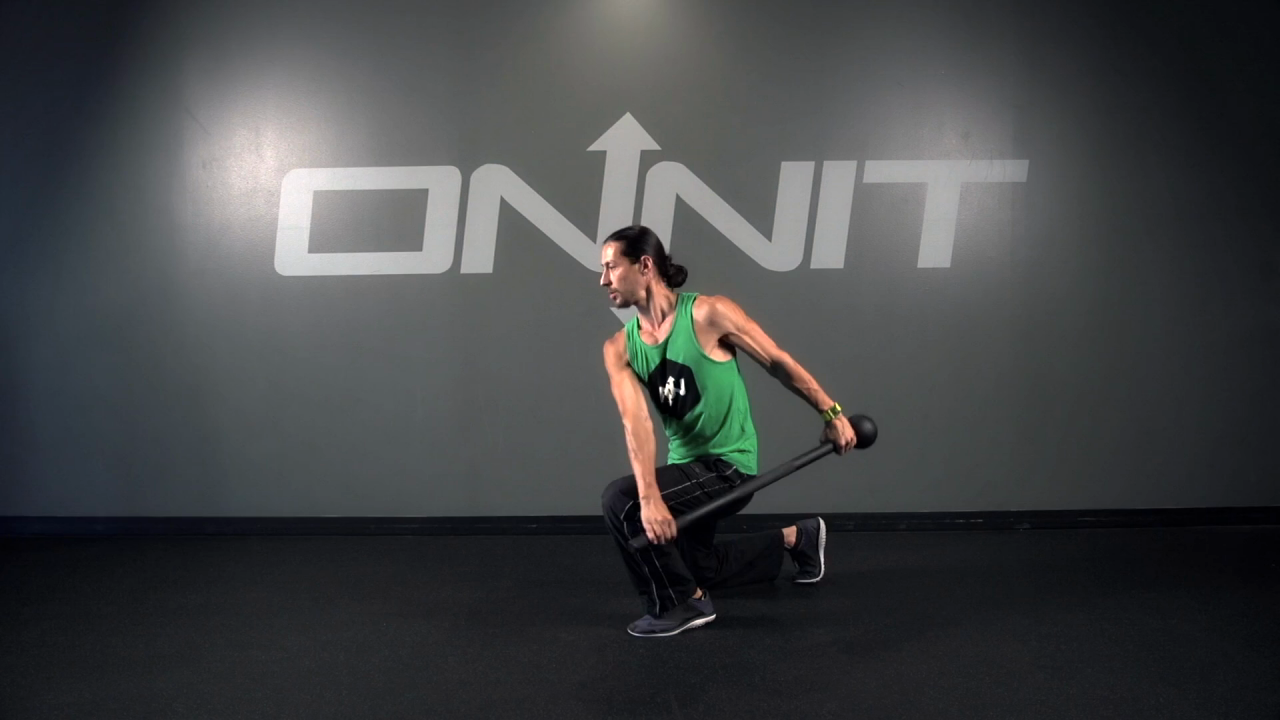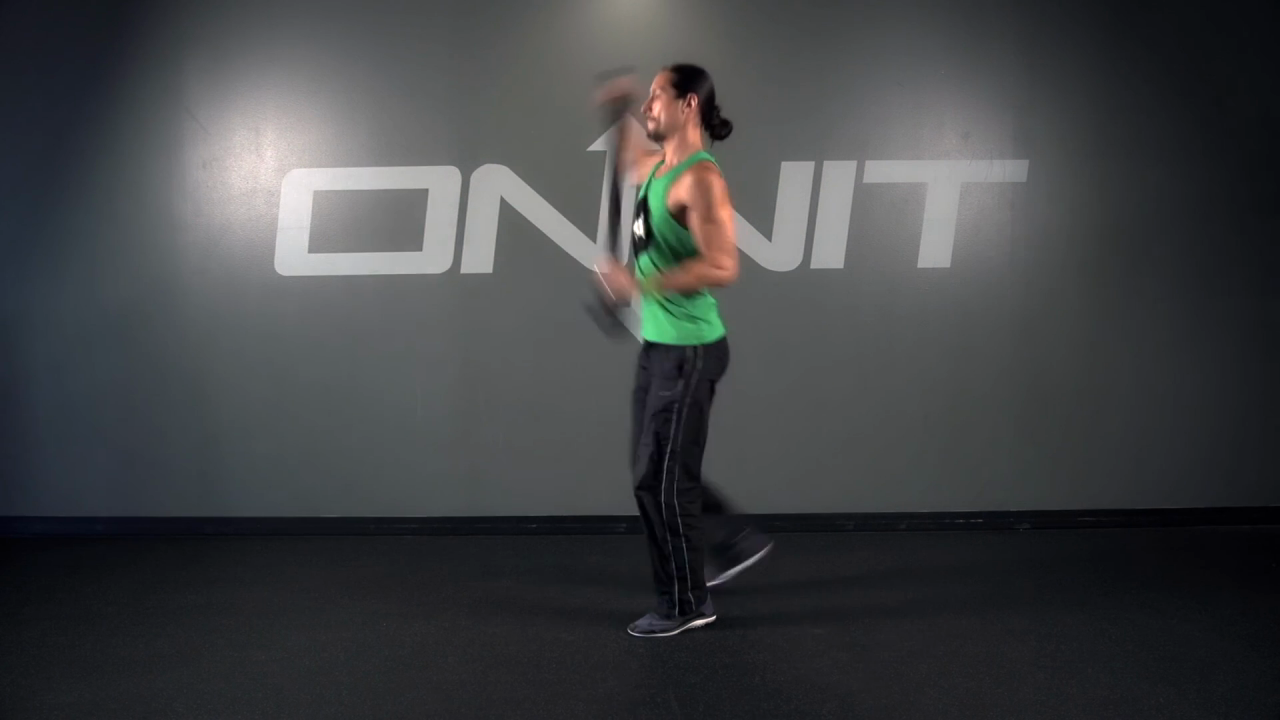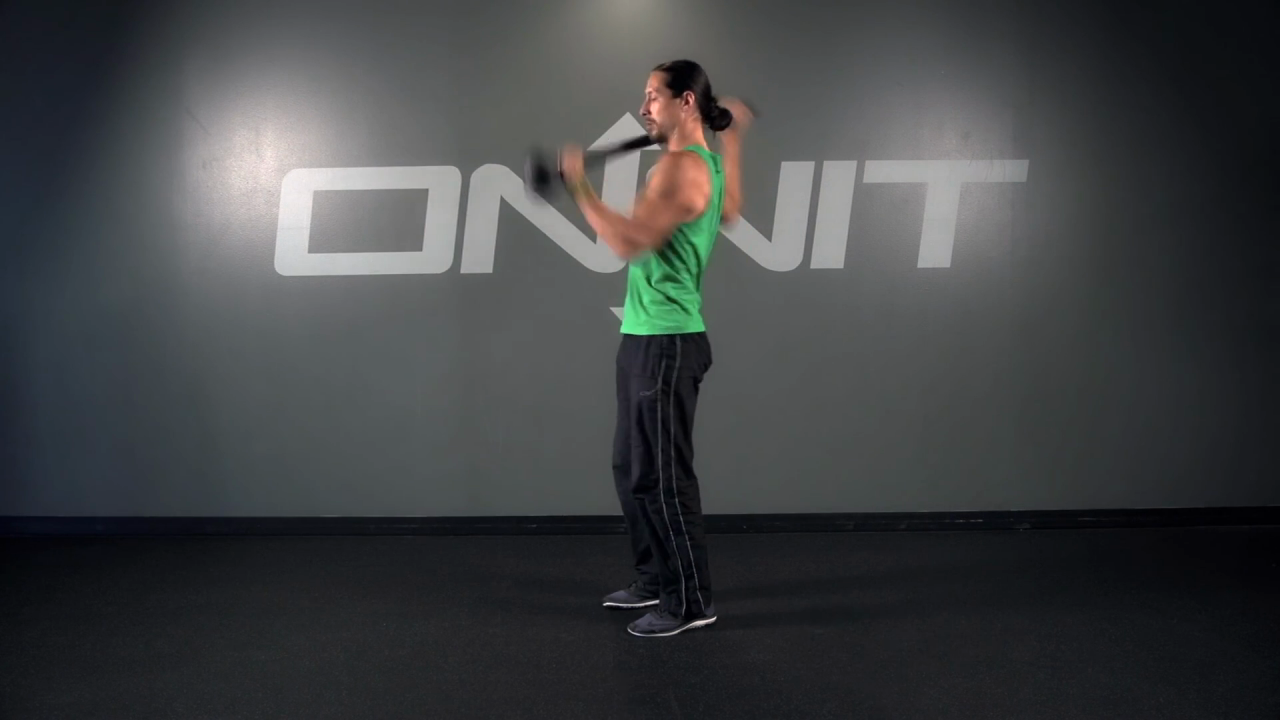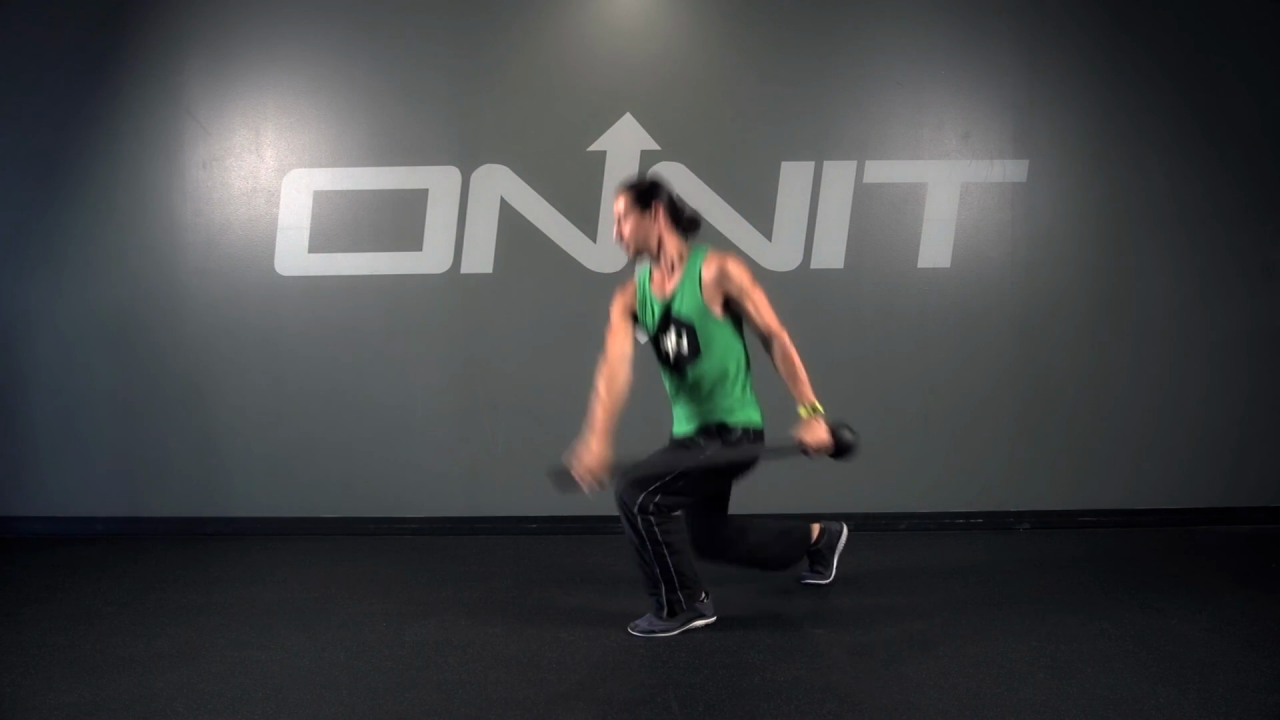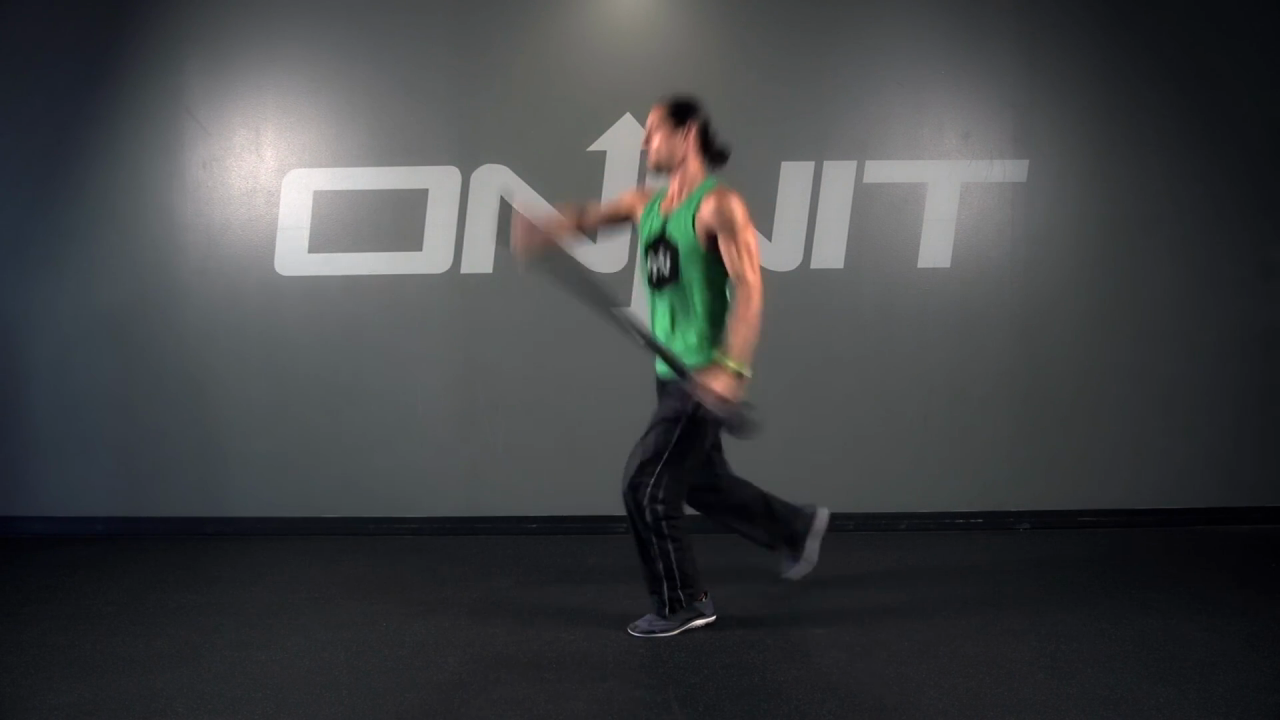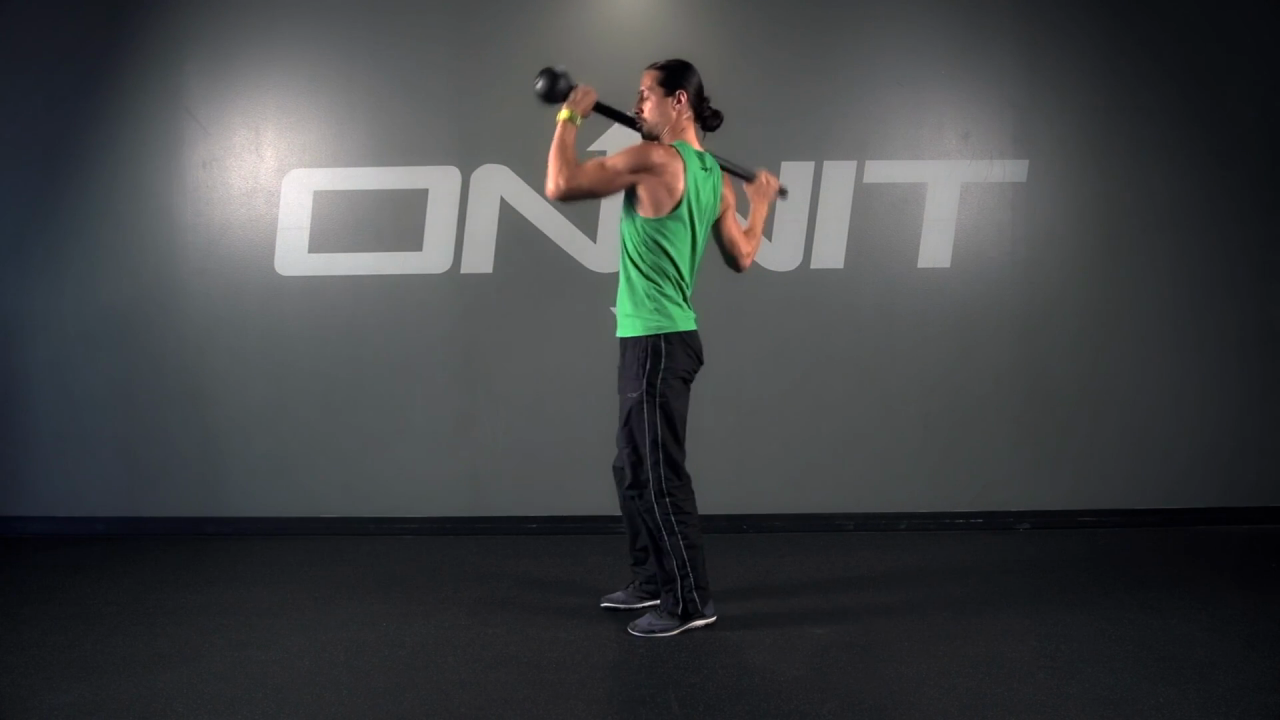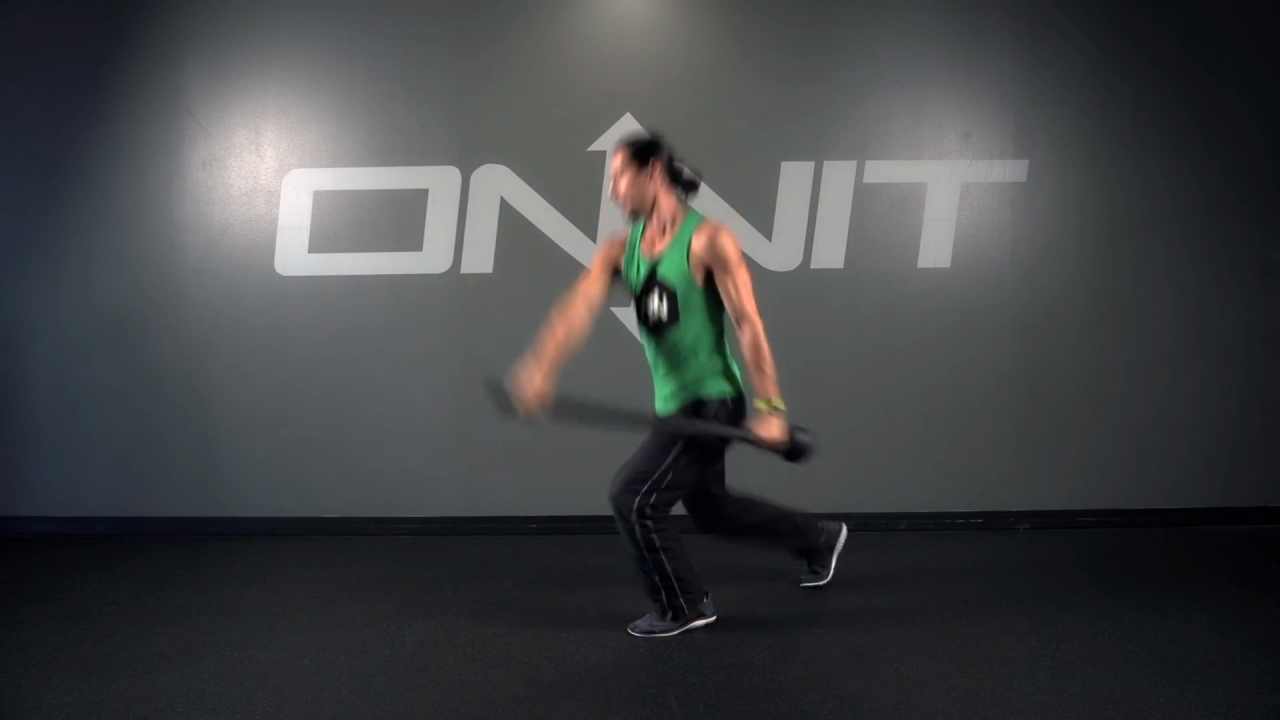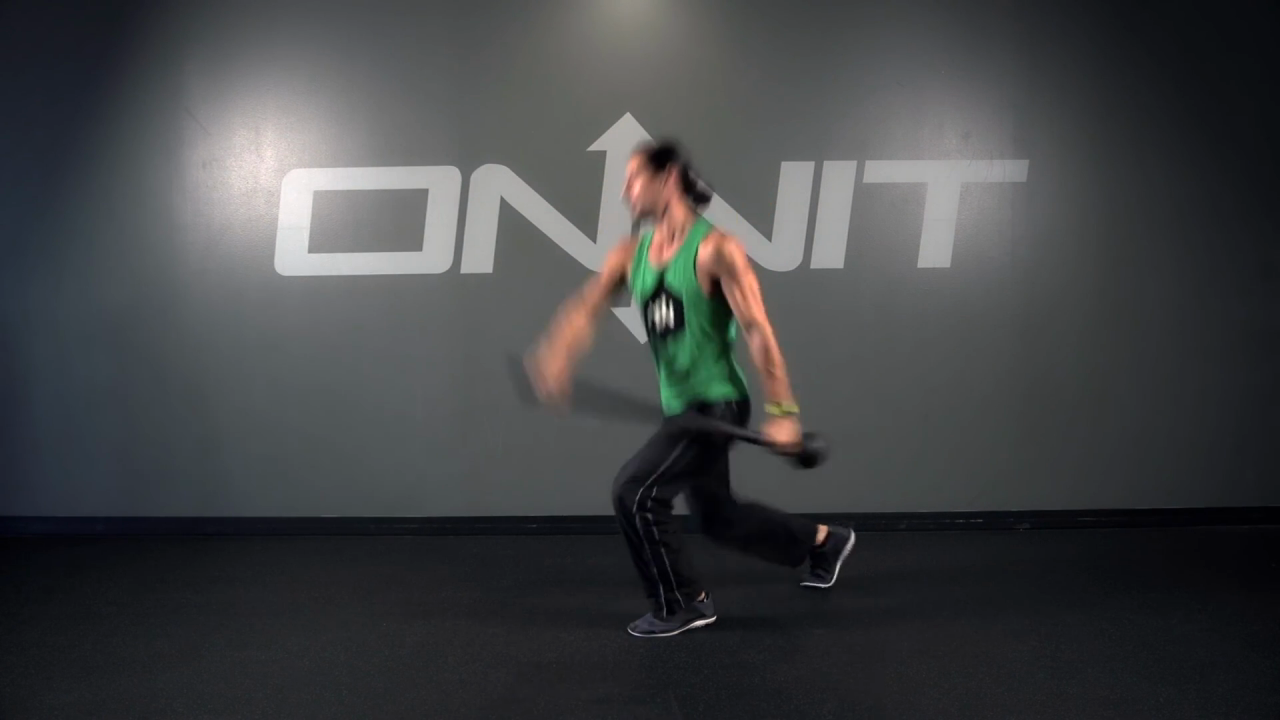
dt=0.7s
person 1, frame 1
left shoulder: (708, 313)
right shoulder: (619, 348)
left elbow: (778, 362)
right elbow: (636, 421)
left wrist: (832, 414)
right wrist: (650, 496)
left hip: (728, 464)
right hip: (686, 462)
left knee: (620, 500)
right knee: (698, 566)
left ankle: (681, 603)
right ankle: (798, 538)
person 1, frame 2
left shoulder: (702, 177)
right shoulder: (660, 164)
left elbow: (720, 265)
right elbow: (634, 164)
left wrist: (642, 282)
right wrist: (624, 113)
left hip: (690, 352)
right hip: (656, 347)
left knee: (660, 480)
right knee: (657, 470)
left ankle: (685, 603)
right ankle: (733, 538)
person 1, frame 3
left shoulder: (681, 169)
right shoulder: (704, 162)
left elbow: (629, 241)
right elbow: (727, 212)
left wrist: (578, 179)
right wrist: (732, 138)
left hip: (669, 344)
right hip: (643, 340)
left knee: (662, 475)
right knee: (632, 468)
left ankle: (691, 601)
right ankle: (657, 579)
person 1, frame 4
left shoulder: (718, 272)
right shoulder: (631, 296)
left elbow: (776, 338)
right elbow: (616, 370)
left wrist: (810, 413)
right wrist: (597, 438)
left hip: (731, 431)
right hip: (690, 431)
left knee: (638, 495)
right knee: (711, 538)
left ankle: (682, 605)
right ankle: (818, 539)
person 1, frame 5
left shoulder: (721, 205)
right shoulder: (651, 203)
left elbow: (749, 291)
right elbow: (586, 219)
left wrist: (730, 368)
right wrist: (543, 229)
left hip: (706, 376)
right hip: (674, 375)
left knee: (645, 484)
right knee: (704, 485)
left ankle: (683, 604)
right ankle: (798, 525)
person 1, frame 6
left shoulder: (654, 160)
right shoulder: (714, 177)
left elbow: (559, 186)
right elbow: (742, 256)
left wrist: (570, 116)
right wrist: (761, 201)
left hip: (655, 342)
right hip: (657, 338)
left knee: (657, 476)
right knee: (633, 471)
left ankle: (690, 601)
right ankle: (654, 580)
person 1, frame 7
left shoulder: (708, 241)
right shoulder: (619, 247)
left elbow: (749, 323)
right elbow: (579, 309)
left wrist: (768, 408)
right wrist: (540, 367)
left hip: (710, 402)
right hip: (672, 402)
left knee: (634, 499)
right knee: (711, 510)
left ankle: (686, 606)
right ankle: (817, 535)
person 1, frame 8
left shoulder: (715, 247)
right shoulder: (632, 250)
left elbow: (758, 330)
right elbow: (587, 305)
left wrist: (782, 411)
right wrist: (556, 353)
left hip: (714, 407)
right hip: (679, 407)
left knee: (636, 494)
right knee: (718, 516)
left ankle: (682, 604)
right ankle: (823, 541)
